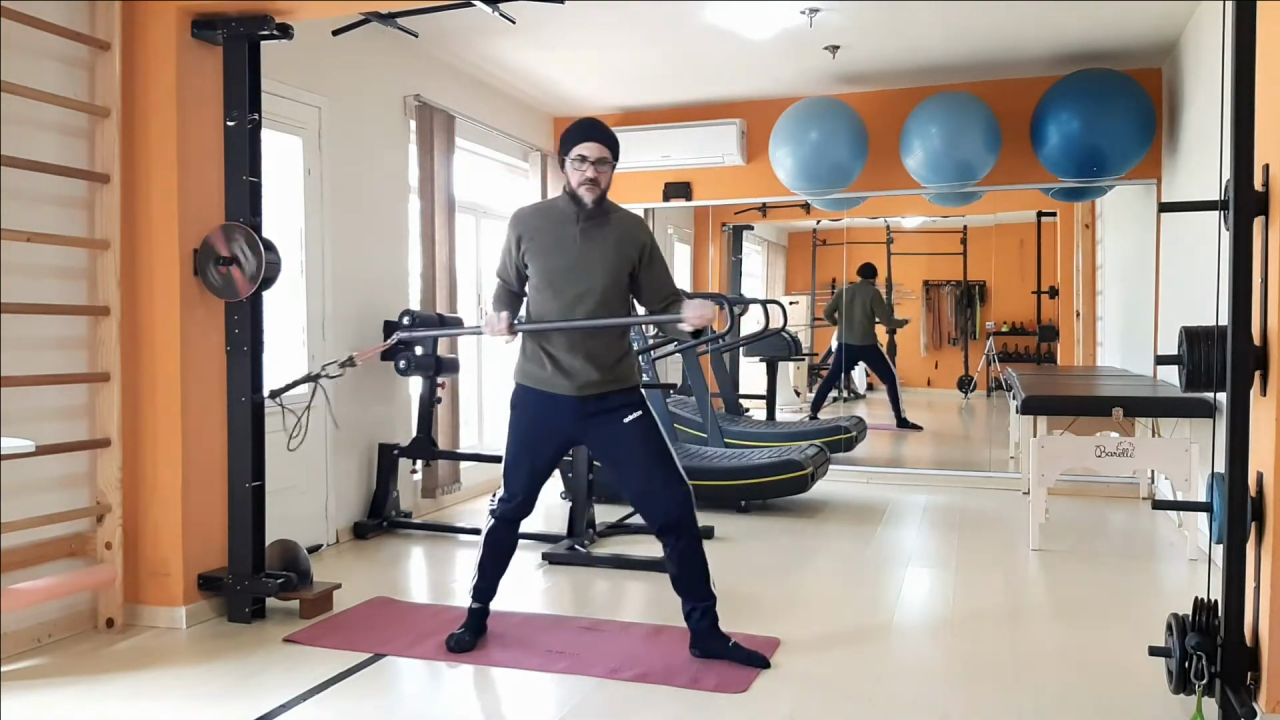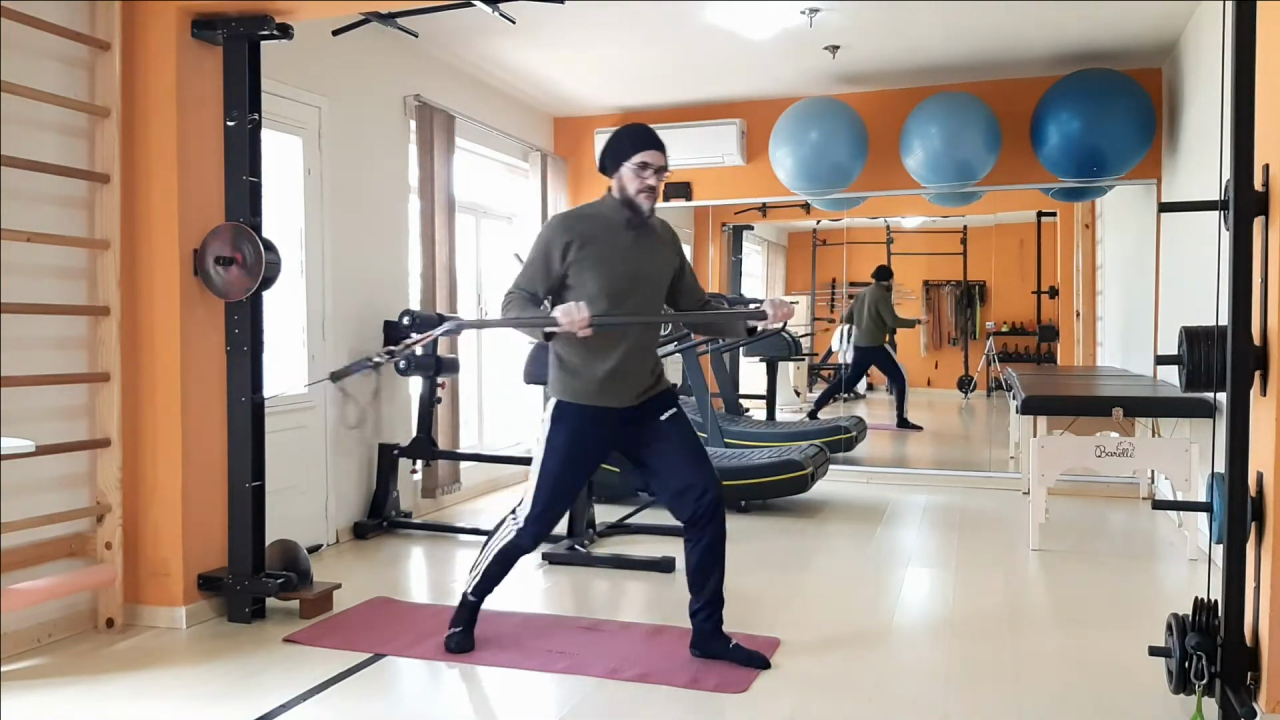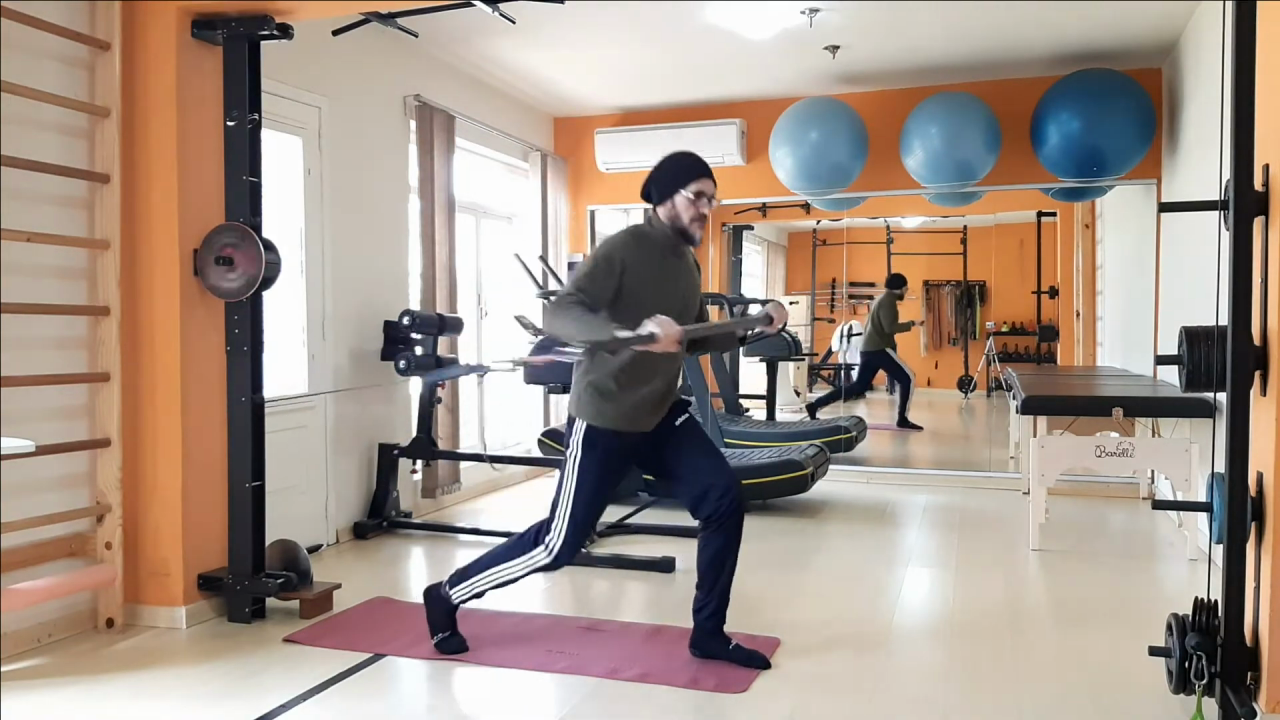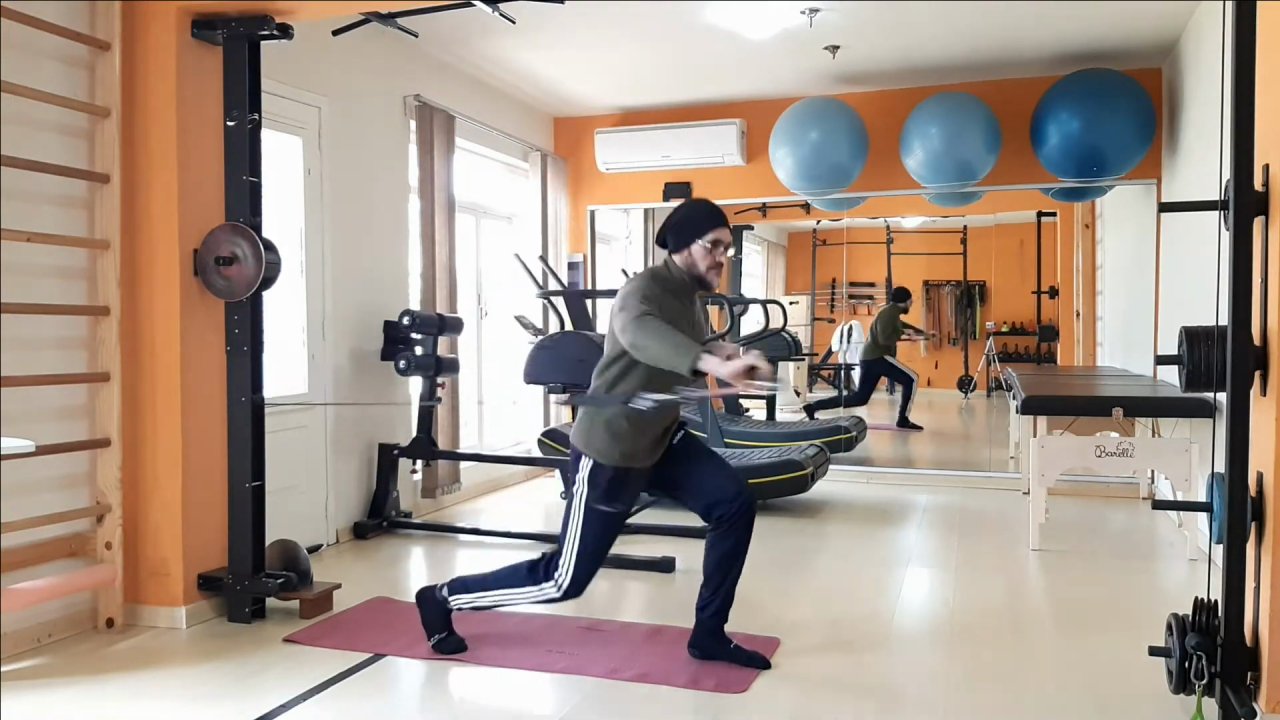
dt=0.3s
person 1, frame 1
left shoulder: (632, 232)
right shoulder: (528, 222)
left elbow: (665, 306)
right elbow: (506, 286)
left wrist: (694, 315)
right wrist: (499, 314)
left hip: (614, 397)
right hip: (542, 395)
left knee: (672, 507)
right knee: (508, 507)
left ankle: (706, 632)
right ankle: (478, 611)
person 1, frame 2
left shoulder: (664, 239)
right shoulder: (568, 230)
left elbow: (697, 312)
right elbow: (516, 303)
left wrist: (755, 318)
right wrist: (555, 319)
left hip: (648, 401)
right hip: (578, 405)
left knee: (704, 503)
right knee: (533, 520)
left ankle: (709, 634)
right ankle: (469, 605)
person 1, frame 3
left shoulder: (687, 260)
right shoulder: (625, 248)
right elbow: (562, 313)
right wrist: (633, 330)
left hip: (662, 414)
right hip: (605, 418)
left knee: (724, 500)
right knee: (558, 544)
left ankle: (709, 634)
right ankle: (445, 596)
person 1, frame 4
left shoulder: (690, 296)
right shoulder: (647, 288)
right elbow: (634, 329)
left wrist: (723, 359)
right wrist: (710, 361)
left hip: (661, 439)
right hip: (608, 450)
left knee: (735, 504)
right knee: (565, 580)
left ankle: (708, 635)
right ankle: (440, 599)
